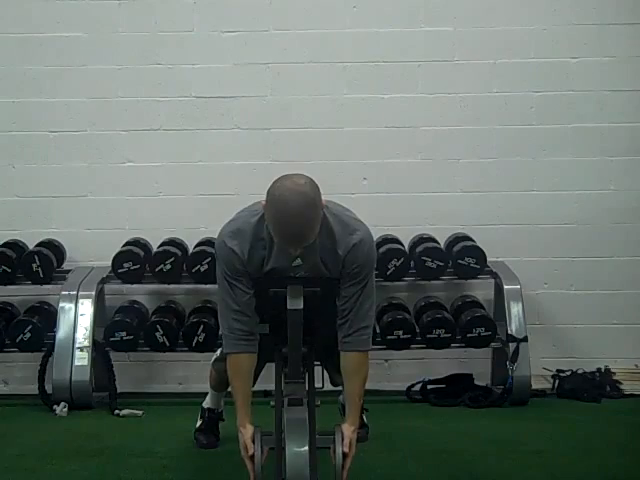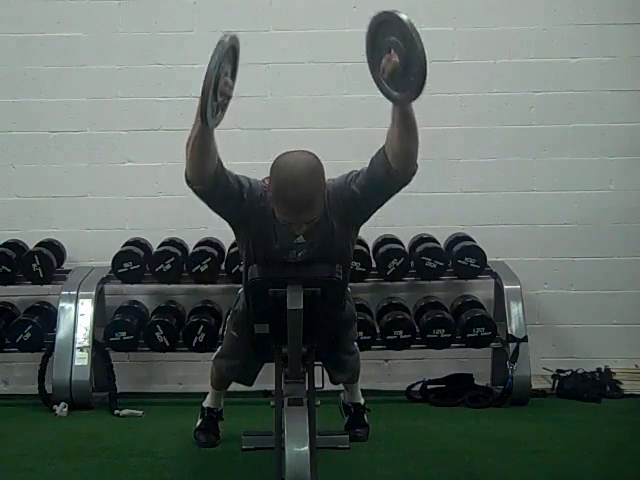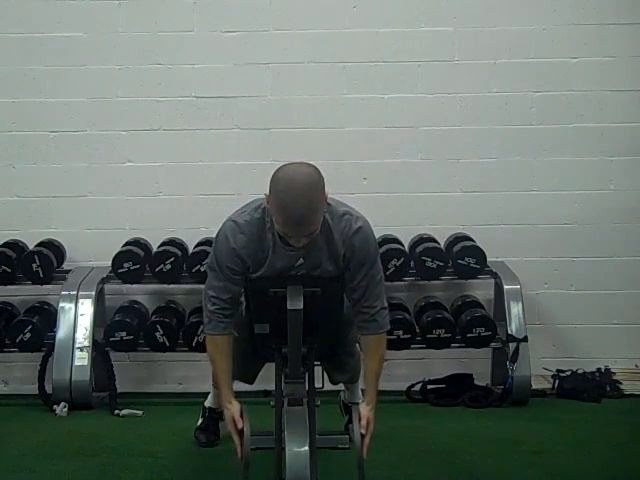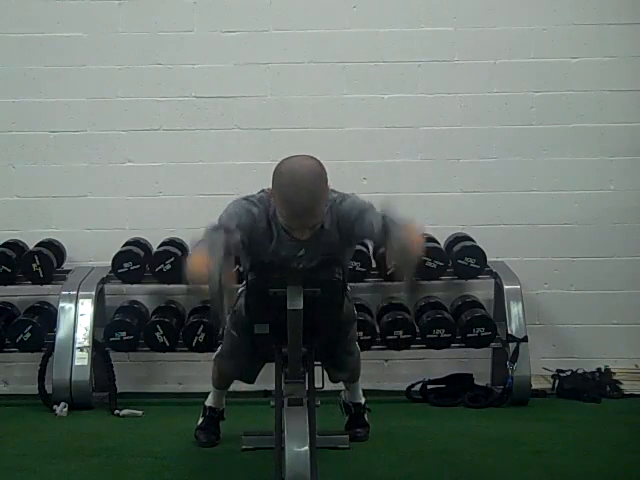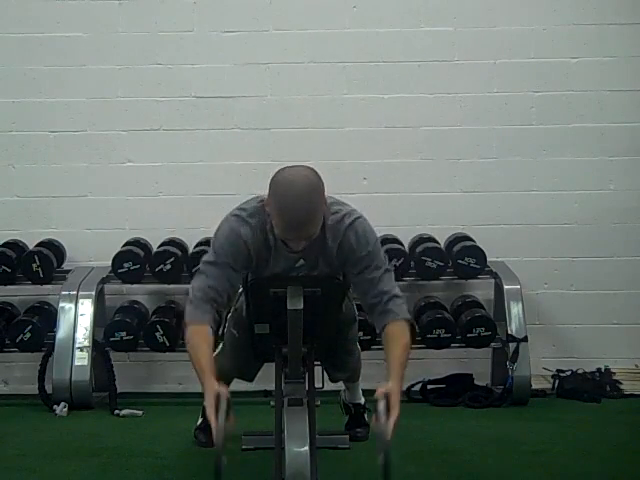
dt=1s
person 1, frame 1
left shoulder: (355, 239)
right shoulder: (235, 239)
left elbow: (355, 332)
right elbow: (239, 333)
left wrist: (352, 419)
right wrist: (243, 421)
right hip: (260, 307)
right knee: (229, 355)
left ankle: (348, 405)
right ankle: (211, 407)
person 1, frame 2
left shoulder: (345, 200)
right shoulder: (249, 202)
left elbow: (400, 168)
right elbow: (200, 178)
left wrist: (401, 101)
left knee: (345, 364)
right knee: (229, 365)
left ankle: (353, 402)
right ankle: (212, 407)
person 1, frame 3
left shoulder: (354, 231)
right shoulder: (236, 233)
left elbow: (372, 315)
right elbow: (218, 315)
left wrist: (370, 400)
right wrist: (227, 399)
right knee: (233, 359)
left ankle: (352, 399)
right ankle: (212, 404)
person 1, frame 4
left shoulder: (346, 210)
right shoulder: (246, 213)
left elbow: (390, 229)
right elbow: (202, 256)
left wrist: (405, 242)
right wrist: (213, 270)
left knee: (346, 361)
right knee: (229, 361)
left ankle: (354, 401)
right ankle: (214, 406)
person 1, frame 5
left shoulder: (351, 228)
right shoulder: (240, 226)
left elbow: (388, 303)
right elbow: (202, 301)
left wrist: (395, 380)
right wrist: (209, 384)
left knee: (346, 361)
right knee: (230, 361)
left ankle: (354, 401)
right ankle: (212, 409)
